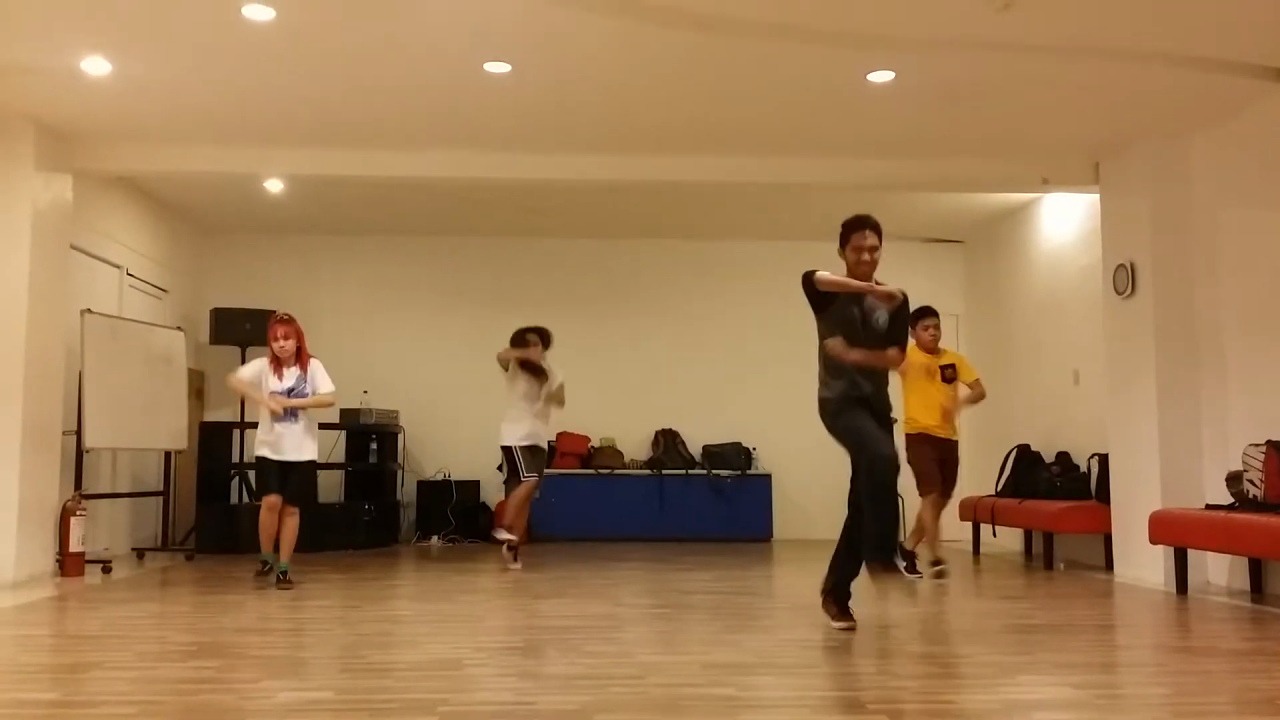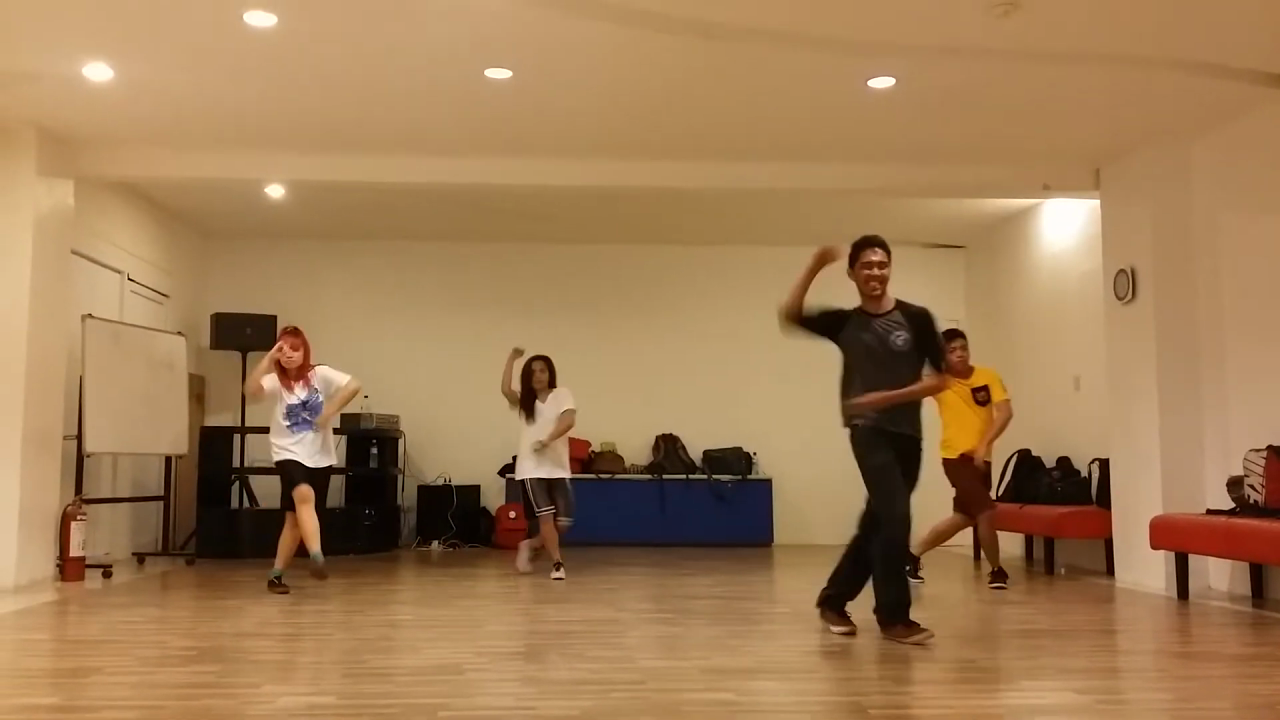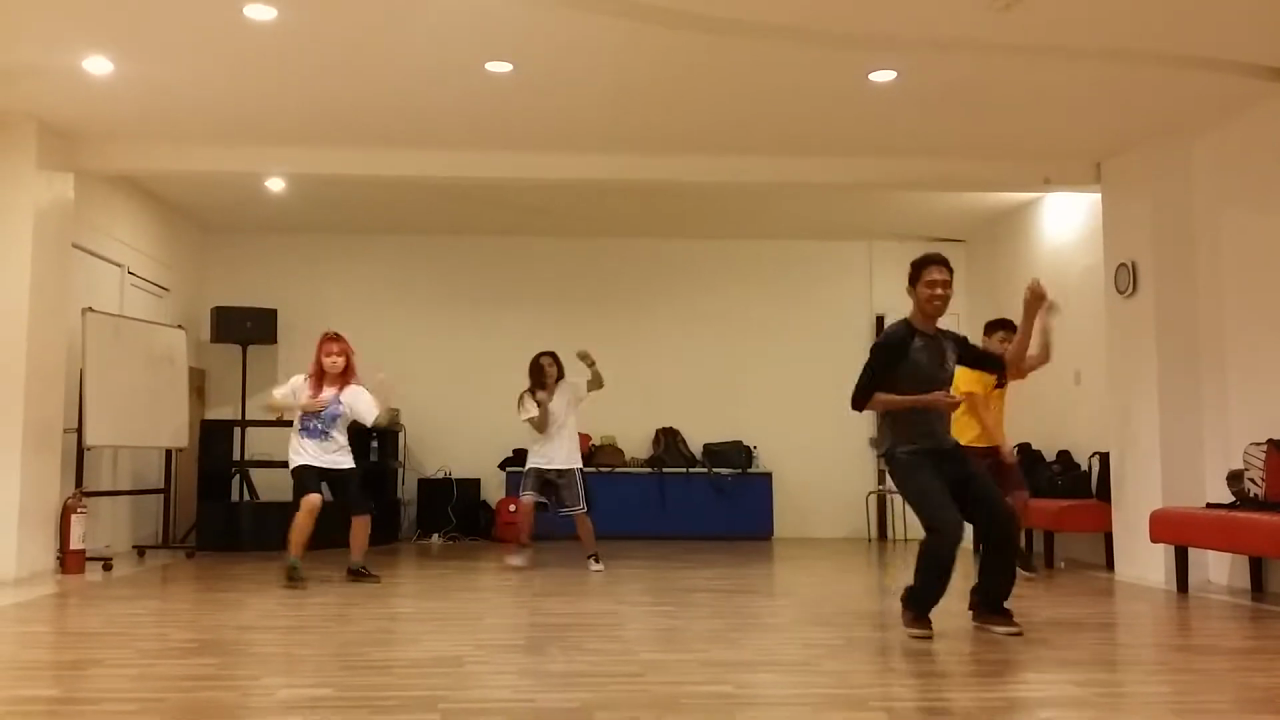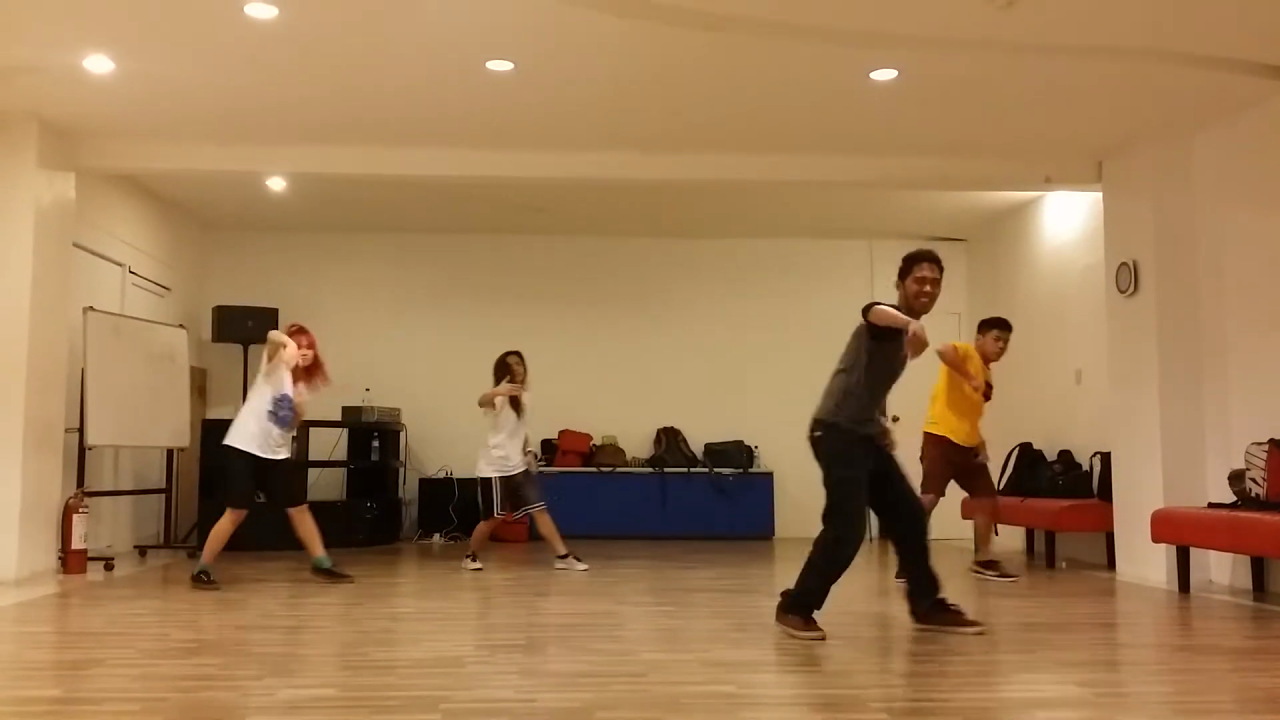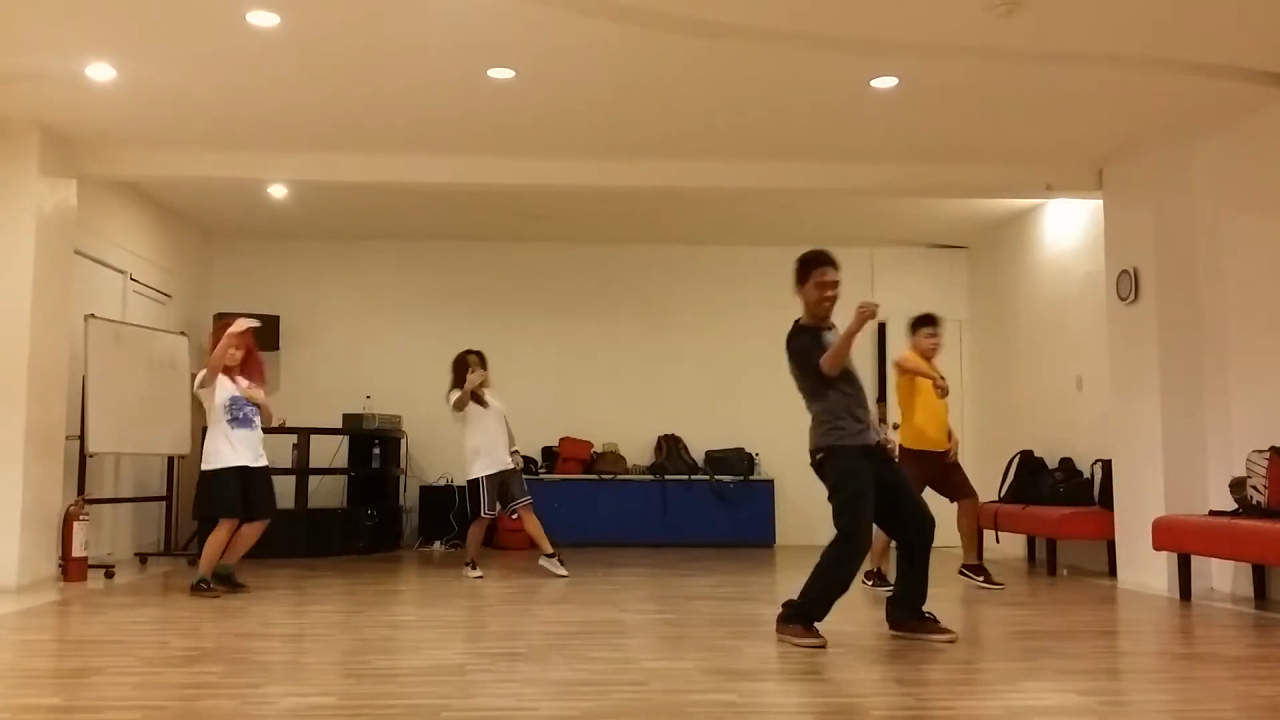
dt=0.4s
person 1, frame 1
left shoulder: (895, 301)
right shoulder: (831, 294)
left elbow: (895, 358)
right elbow: (813, 277)
left wrist: (851, 355)
right wrist: (871, 287)
left hip: (877, 404)
right hip: (839, 401)
left knee: (864, 500)
right knee: (883, 460)
left ankle: (834, 594)
right ankle: (881, 552)
person 1, frame 2
left shoulder: (914, 318)
right shoulder: (841, 321)
left elbow: (938, 378)
right elbow: (790, 316)
left wrist: (889, 397)
right wrist: (816, 266)
left hip: (906, 435)
right hip: (868, 431)
left knee: (879, 524)
right knee: (891, 515)
left ankle: (834, 598)
right ankle: (894, 615)
person 1, frame 3
left shoulder: (953, 342)
right shoulder: (896, 340)
left elbow: (1005, 366)
right elbow: (862, 399)
left wrist: (1029, 313)
right wrist: (925, 400)
left hip: (945, 449)
right hip: (909, 454)
left knee: (1000, 519)
right knee: (947, 526)
left ankle: (988, 605)
right ankle: (917, 606)
person 1, frame 4
left shoulder: (899, 334)
right shoulder: (890, 320)
right elbow: (873, 313)
left wrist: (879, 424)
right wrist: (909, 323)
left hip: (863, 435)
right hip: (838, 432)
left knee: (908, 515)
right knee: (847, 527)
left ankle: (926, 605)
right ankle: (795, 609)
person 1, frame 5
left shoulder: (831, 331)
right shoulder: (800, 338)
right elbow: (829, 368)
right wrist: (855, 325)
left hip: (867, 446)
right hip: (838, 451)
left knee: (917, 522)
right knee: (855, 538)
left ankle: (905, 612)
right ankle: (796, 617)
person 2, frame 1
left shoulder: (312, 366)
right shoulder: (263, 367)
left elbow: (329, 399)
right elbow: (234, 381)
left wrist: (290, 402)
right wrist: (260, 398)
left hip: (302, 450)
right hip: (269, 448)
left knee: (291, 509)
right knee: (271, 502)
left ankle: (283, 570)
right ankle: (266, 559)
person 2, frame 2
left shoulder: (320, 374)
right shoulder: (272, 382)
left elbow: (353, 386)
right elbow: (251, 392)
left wrist: (330, 412)
right wrist: (271, 362)
left hip: (320, 459)
right hip: (289, 456)
left knee: (295, 518)
right knee: (303, 495)
left ankle: (276, 575)
right ankle: (317, 558)
person 2, frame 3
left shoulder: (354, 392)
right shoulder: (303, 382)
left elbow: (379, 421)
right elbow: (272, 402)
right wrist: (300, 405)
left hip: (341, 461)
right hip: (306, 459)
left knee: (361, 515)
right knee: (311, 503)
left ankle: (356, 567)
right ankle: (293, 564)
person 2, frame 4
left shoulder: (301, 386)
right shoulder: (276, 363)
right elbow: (272, 338)
left wrist: (298, 411)
right wrist: (287, 340)
left hip: (275, 453)
right hip: (242, 447)
left knee: (298, 508)
right knee: (237, 512)
left ankle: (323, 564)
right ankle: (201, 571)
person 2, frame 5
left shoulder: (254, 379)
right shoulder: (207, 378)
left elbow: (267, 419)
right elbow: (210, 374)
left wrist: (261, 401)
right wrist: (229, 333)
left hip: (254, 460)
right hip: (222, 461)
left knee: (259, 519)
right knee: (228, 522)
left ankle: (223, 569)
right ankle: (201, 580)
person 3, frame 1
left shoulder: (954, 359)
right shoulder: (907, 355)
left elbow: (979, 391)
left wrist: (961, 400)
left hip: (948, 437)
right hip: (919, 435)
left knee: (941, 498)
right knee: (931, 495)
left ankle: (909, 548)
right ankle: (935, 557)
person 3, frame 2
left shoulder: (988, 377)
left elbow: (1006, 412)
left wrist: (986, 443)
left hip: (981, 459)
right hip: (957, 458)
left knee: (964, 516)
right knee: (985, 513)
left ankle: (913, 555)
right ankle: (996, 569)
person 3, frame 3
left shoulder: (1005, 368)
right shoulder: (968, 368)
left elbow: (1042, 358)
right elbow: (979, 411)
left wrist: (1044, 320)
right wrist: (1003, 443)
left hip: (994, 446)
right hip: (967, 446)
left knee: (1019, 496)
left ankle: (1017, 551)
person 3, frame 4
left shoulder: (986, 375)
right shoulder: (965, 354)
right elbow: (943, 351)
left wrist: (980, 442)
right wrist: (970, 380)
left hip: (967, 445)
right hip: (940, 439)
left knee: (986, 498)
right knee: (930, 498)
left ankle: (984, 559)
person 3, frame 5
left shoulder: (932, 369)
right shoulder: (909, 364)
right elbow: (902, 362)
left wrist: (952, 436)
right wrist: (935, 376)
left hip: (941, 451)
right hip: (914, 452)
left knee: (969, 501)
left ankle: (973, 566)
right ankle: (873, 572)
person 4, frame 1
left shoulder: (549, 372)
right shoulder: (514, 369)
left elbow: (560, 400)
right elbow: (501, 356)
left wrist: (549, 393)
right wrist: (528, 354)
left hip: (538, 439)
right hip: (515, 436)
left knee: (526, 493)
right knee: (529, 482)
left ankle: (513, 545)
right ankle: (505, 526)
person 4, frame 2
left shoulder: (560, 395)
right shoulder: (524, 399)
left elbow: (569, 422)
right elbow: (506, 390)
left wrist: (545, 441)
right wrist: (512, 358)
left hip: (558, 468)
right hip: (531, 469)
left knee: (562, 521)
right knee: (545, 516)
left ankle: (529, 545)
right ankle: (557, 563)
person 4, frame 3
left shoulder: (569, 387)
right shoulder: (529, 398)
left elbow: (597, 384)
right elbow: (540, 428)
left wrist: (590, 364)
right wrist: (542, 408)
left hip: (568, 462)
right hip: (539, 462)
left knee: (580, 514)
right knee: (526, 503)
left ankle: (592, 556)
right ankle: (523, 547)
person 4, frame 4
left shoulder: (523, 397)
right shoulder: (498, 397)
right elbow: (483, 402)
left wrist: (528, 452)
right wrist: (495, 392)
left hip: (518, 466)
right hip: (494, 467)
left knee: (539, 510)
right knee: (494, 516)
left ankle: (563, 556)
right ankle: (471, 556)
person 4, frame 5
left shoulder: (491, 393)
right shoulder: (459, 396)
right elbow: (459, 404)
left wrist: (514, 450)
right wrist: (468, 387)
left hip: (506, 463)
right hip: (482, 466)
left knee: (526, 508)
right knee: (483, 516)
left ankle: (549, 555)
right ankle: (470, 563)
